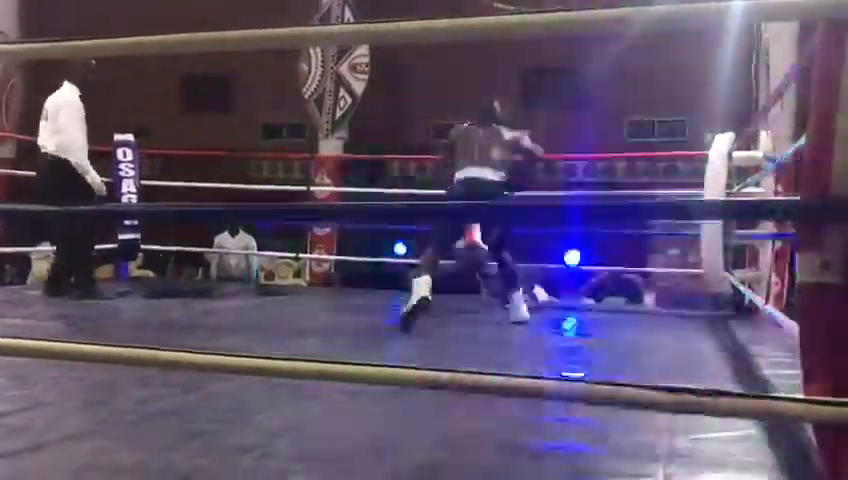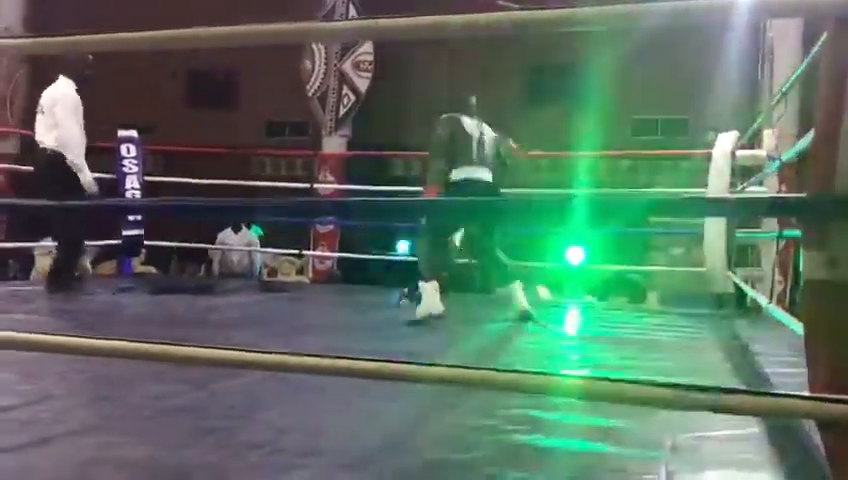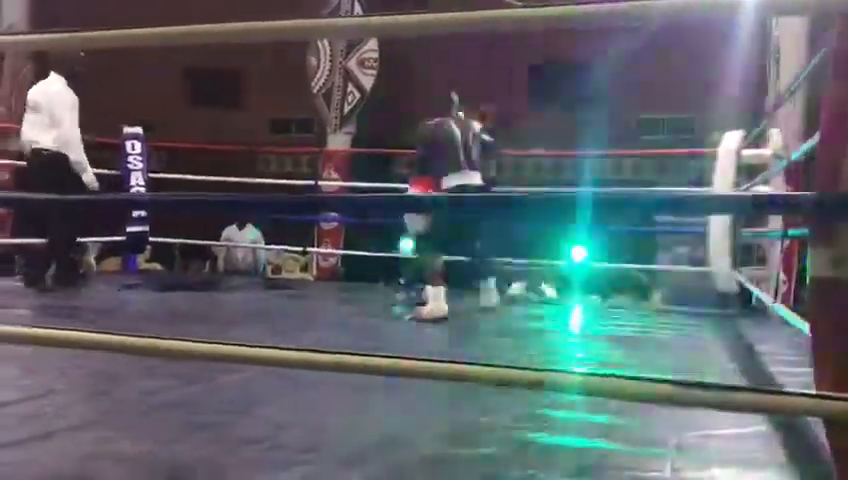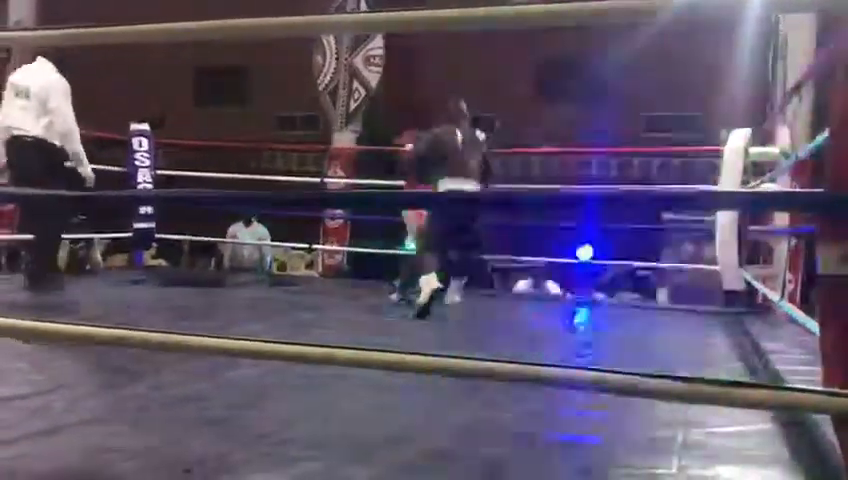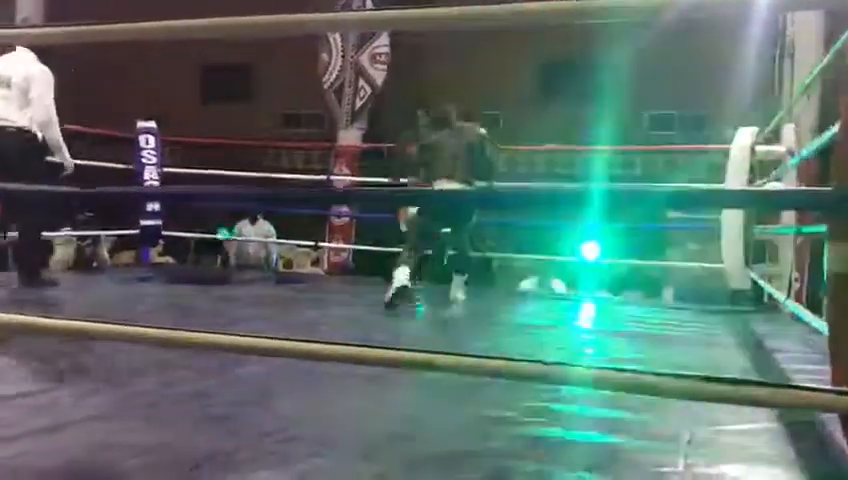
dt=0.2s
person 1, frame 1
left shoulder: (56, 97)
right shoulder: (71, 101)
right elbow: (72, 144)
right wrist: (92, 176)
left hip: (49, 166)
right hip: (62, 169)
left knee: (66, 229)
right knee: (80, 228)
left ankle: (58, 281)
right ankle: (84, 285)
person 1, frame 2
left shoulder: (51, 91)
right shoulder: (68, 95)
right elbow: (69, 139)
right wrist: (85, 175)
left hip: (46, 160)
right hip: (60, 164)
left knee: (63, 223)
right knee: (71, 224)
left ankle: (62, 277)
right ankle: (61, 277)
person 1, frame 3
left shoulder: (36, 90)
right shoulder: (64, 94)
left elbow: (26, 132)
right elbow: (70, 138)
right wrist: (87, 174)
left hip: (36, 160)
right hip: (56, 162)
left knee: (58, 220)
right knee: (66, 221)
left ankle: (66, 272)
right ankle: (35, 272)
person 1, frame 4
right shoulder: (55, 81)
right elbow: (66, 127)
right wrist: (84, 166)
right hip: (41, 151)
left knee: (35, 212)
right knee: (52, 213)
left ankle: (41, 270)
right ankle: (39, 273)
person 1, frame 5
right shoulder: (38, 71)
right elbow: (46, 118)
right wrist: (64, 156)
right hip: (22, 143)
right knee: (34, 209)
right ankle: (30, 272)
person 2, frame 1
left shoulder: (462, 130)
right shoulder: (507, 135)
left elbow: (447, 159)
right elbow: (535, 153)
left hip: (465, 186)
right hip: (493, 189)
left knee: (438, 244)
right knee: (501, 250)
left ankle: (421, 293)
right ankle: (519, 308)
person 2, frame 2
left shoulder: (449, 121)
right shoulder: (490, 132)
left elbow: (437, 154)
right elbow: (504, 163)
left wrist: (434, 183)
left hip: (461, 186)
right hip: (488, 188)
left knee: (431, 241)
right knee: (488, 249)
left ankle: (430, 302)
right ankle: (520, 302)
person 2, frame 3
left shoulder: (431, 127)
right shoulder: (473, 126)
left elbow: (422, 162)
right elbow: (491, 147)
left hip: (454, 190)
right hip: (477, 188)
left knee: (431, 244)
right knee: (474, 242)
left ankle: (435, 303)
right ankle: (489, 294)
person 2, frame 4
left shoulder: (437, 134)
right shoulder: (479, 137)
left elbow: (416, 162)
right elbow: (488, 175)
left hip: (447, 195)
left knee: (430, 247)
right knee: (465, 245)
left ankle: (430, 284)
right ankle: (454, 291)
person 2, frame 5
left shoulder: (433, 138)
right shoulder: (477, 134)
left elbow: (416, 167)
right elbow: (488, 172)
left knee: (413, 244)
right knee: (461, 241)
left ankle: (400, 281)
right ankle: (458, 289)
